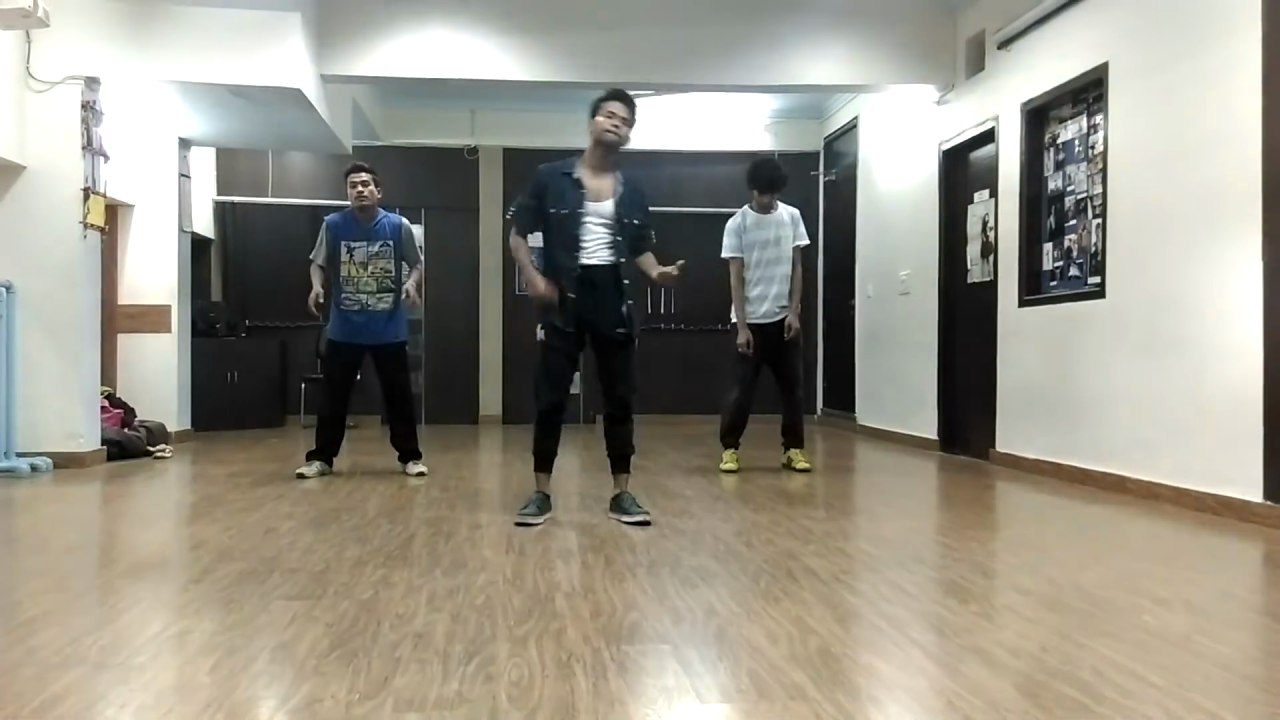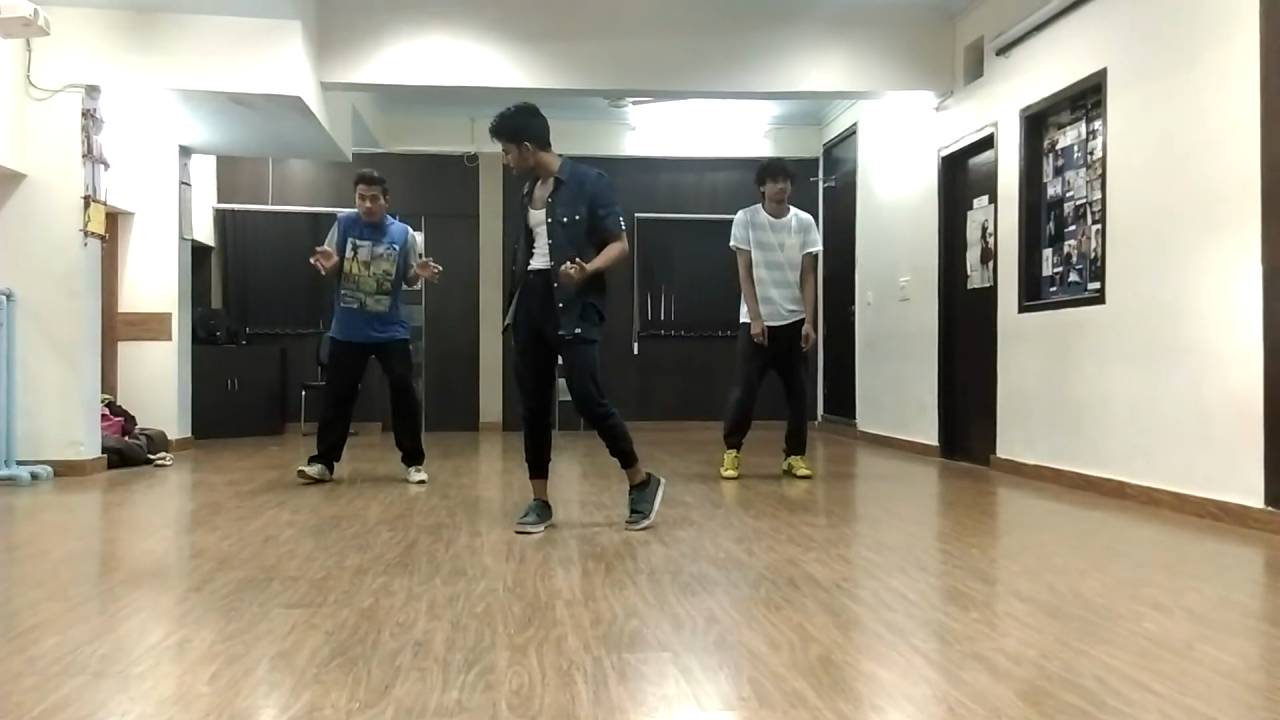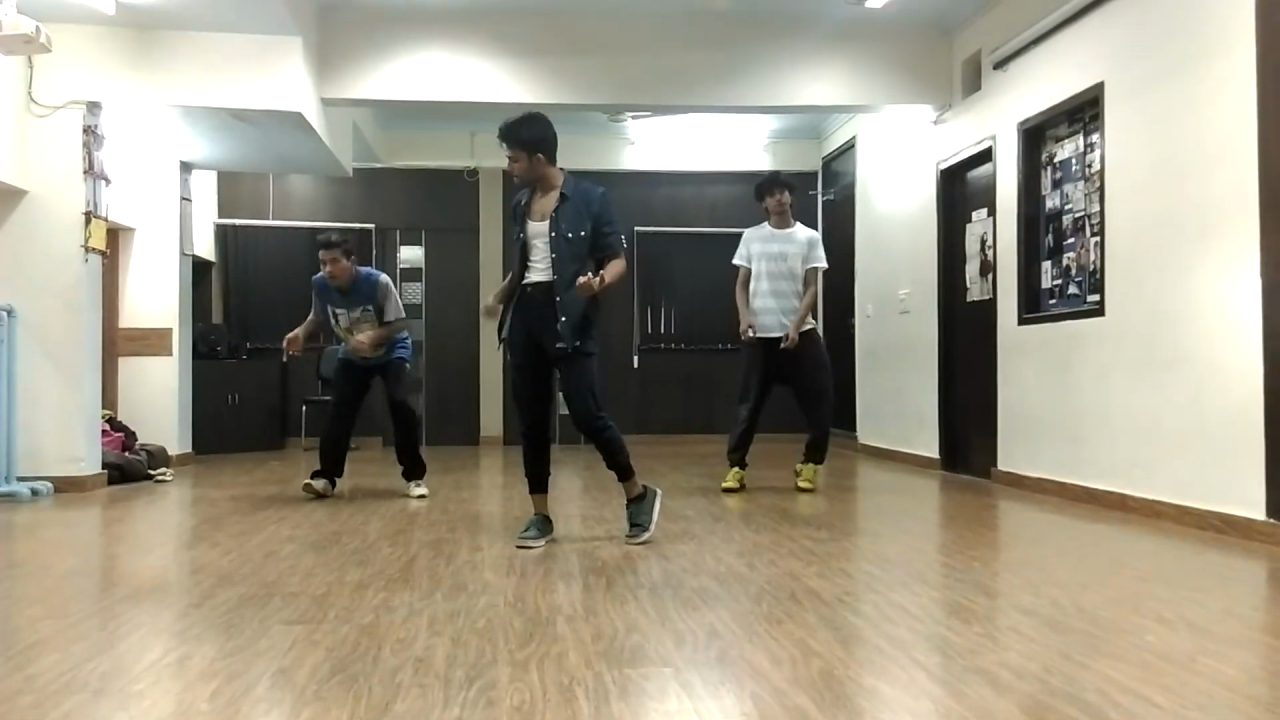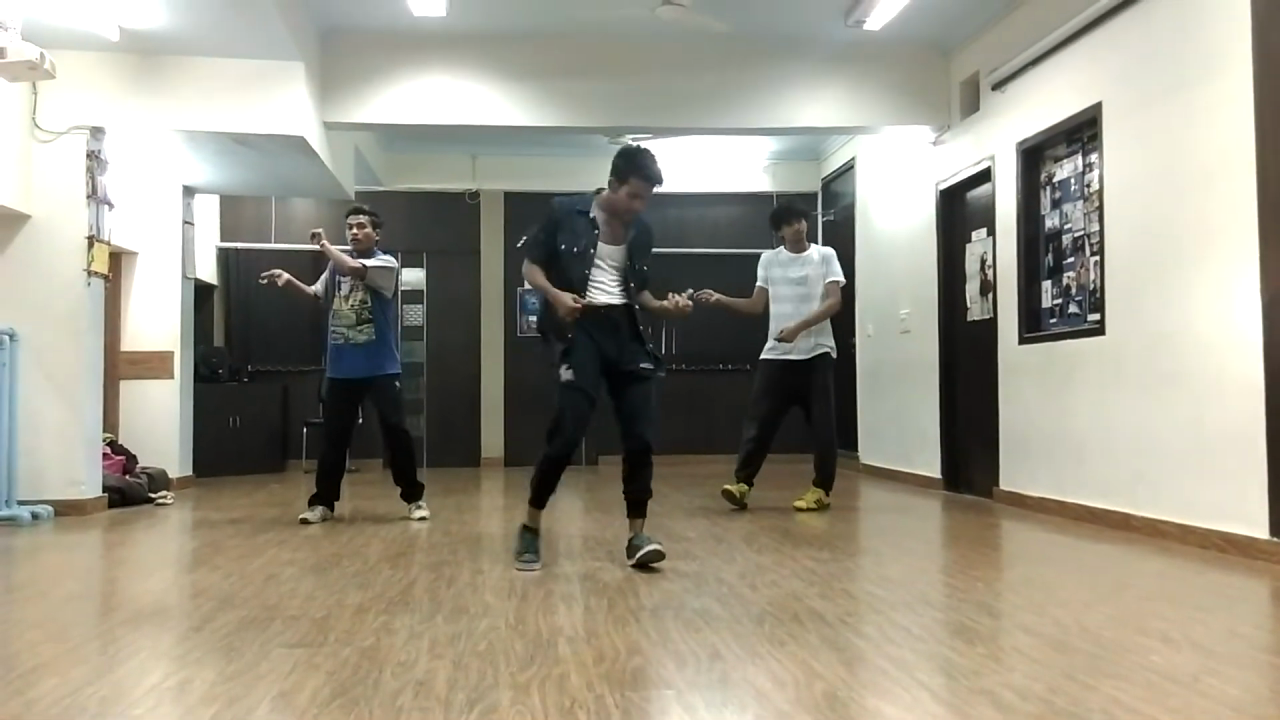
dt=1s
person 1, frame 1
left shoulder: (631, 189)
right shoulder: (551, 178)
left elbow: (640, 248)
right elbow: (517, 233)
left wrist: (657, 271)
right wrist: (532, 276)
left hip: (612, 299)
right hip: (565, 299)
left knee: (619, 400)
right knee: (550, 399)
left ankle: (621, 494)
right ankle: (541, 494)
person 1, frame 2
left shoulder: (589, 182)
right shoulder: (528, 191)
left elbow: (619, 244)
left wrist: (586, 270)
right wrist: (514, 298)
left hip: (573, 304)
right hip: (531, 302)
left knee: (588, 399)
right knee: (533, 405)
left ankle: (642, 482)
right ankle: (540, 502)
person 1, frame 3
left shoulder: (590, 198)
right shoulder: (521, 204)
left elbow: (617, 259)
left wrist: (599, 281)
right wrist: (501, 294)
left hip: (569, 316)
right hip: (526, 316)
left knee: (586, 413)
right knee: (531, 421)
left ankle: (639, 494)
right ankle: (541, 516)
person 1, frame 4
left shoulder: (641, 231)
right shoulder: (564, 213)
right elbow: (529, 264)
left wrist: (663, 305)
right wrist: (554, 294)
left hip: (627, 333)
right hip: (581, 330)
left knee: (640, 438)
right knee: (566, 434)
left ankle: (637, 536)
right ankle: (531, 527)
person 2, frame 1
left shoulder: (792, 216)
right shoulder: (736, 224)
left elbow: (797, 268)
right elbow: (736, 278)
left wrist: (794, 312)
right wrist: (742, 327)
left hip: (784, 317)
right hip: (751, 319)
left knee: (792, 385)
right knee: (742, 388)
left ankle: (793, 448)
right ankle: (729, 449)
person 2, frame 2
left shoulder: (805, 222)
right shoulder: (745, 219)
left elbow: (808, 276)
right elbow: (744, 273)
left wrist: (809, 322)
right wrist: (755, 318)
left hip: (794, 321)
right hip: (755, 320)
left knee: (798, 391)
right knee: (744, 389)
left ankle: (795, 455)
right ankle: (731, 452)
person 2, frame 3
left shoulder: (809, 237)
right shoulder: (751, 237)
left elbow: (811, 288)
right elbow: (741, 285)
left wrist: (796, 327)
right wrist: (744, 317)
left hip: (800, 331)
right hip: (761, 334)
left knee: (820, 399)
right knee: (750, 403)
left ankle: (809, 463)
right ankle: (736, 467)
person 2, frame 4
left shoulder: (825, 256)
right shoulder: (769, 259)
left elbow: (834, 302)
right elbow: (757, 305)
left wrist: (798, 327)
right wrist: (719, 299)
left hip: (817, 353)
right hip: (776, 354)
left knee: (822, 424)
right knee: (759, 420)
left ankle: (821, 488)
right ankle: (742, 483)
person 3, frame 1
left shoulder: (398, 226)
right shoulder: (333, 225)
left elbow: (416, 263)
right elbow: (320, 264)
left wrist: (412, 283)
right wrist: (317, 288)
left hip: (390, 328)
right hip: (343, 329)
left knee: (399, 395)
right knee: (333, 396)
left ankle: (410, 456)
right ankle: (321, 457)
person 3, frame 2
left shoulder: (402, 233)
right shoulder: (344, 224)
left elbow: (408, 279)
right elbow: (332, 267)
left wrist: (419, 271)
right wrist: (329, 263)
left hip: (391, 329)
right hip: (348, 329)
left knee: (404, 391)
right knee: (338, 393)
left ankle: (414, 462)
right ankle: (323, 462)
person 3, frame 3
left shoulder: (378, 282)
right shoulder: (319, 284)
left elbow: (398, 323)
right elbow: (318, 316)
left wrist: (372, 336)
right wrist: (301, 332)
left hip: (391, 351)
right hip: (353, 357)
left knee: (401, 404)
right knee: (340, 411)
left ankle: (414, 476)
right ankle: (326, 476)
person 3, frame 4
left shoulder: (386, 264)
right shoulder: (337, 263)
left elbow: (354, 270)
right elbow: (317, 295)
left wrist: (324, 246)
right wrist: (289, 280)
left hip: (380, 367)
right hip: (340, 368)
left knee: (395, 430)
right knee: (334, 435)
left ankle: (414, 498)
right ankle: (323, 502)
